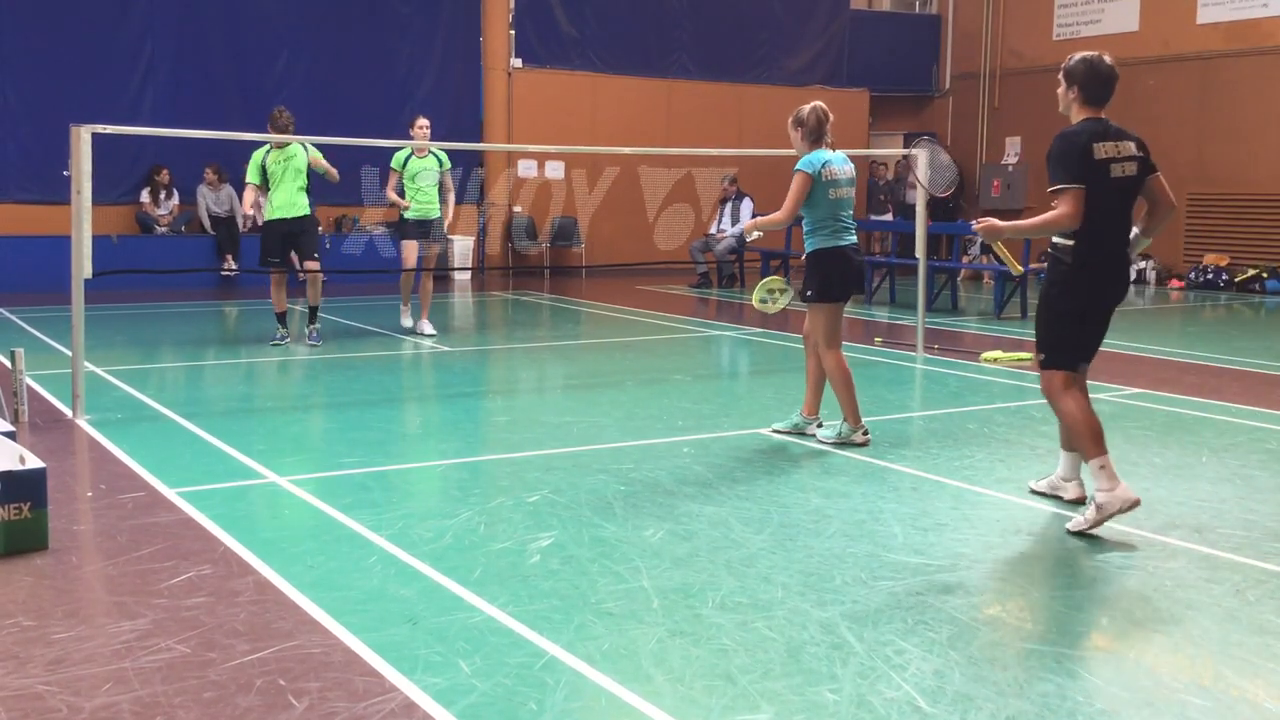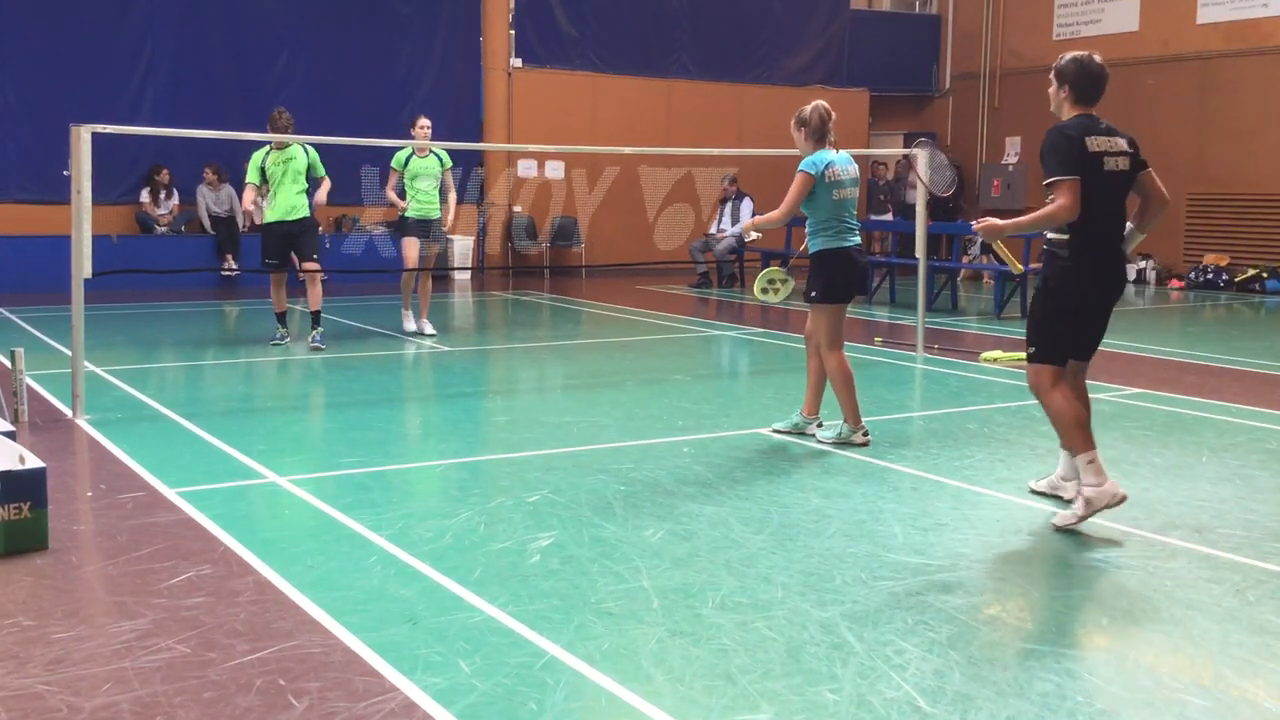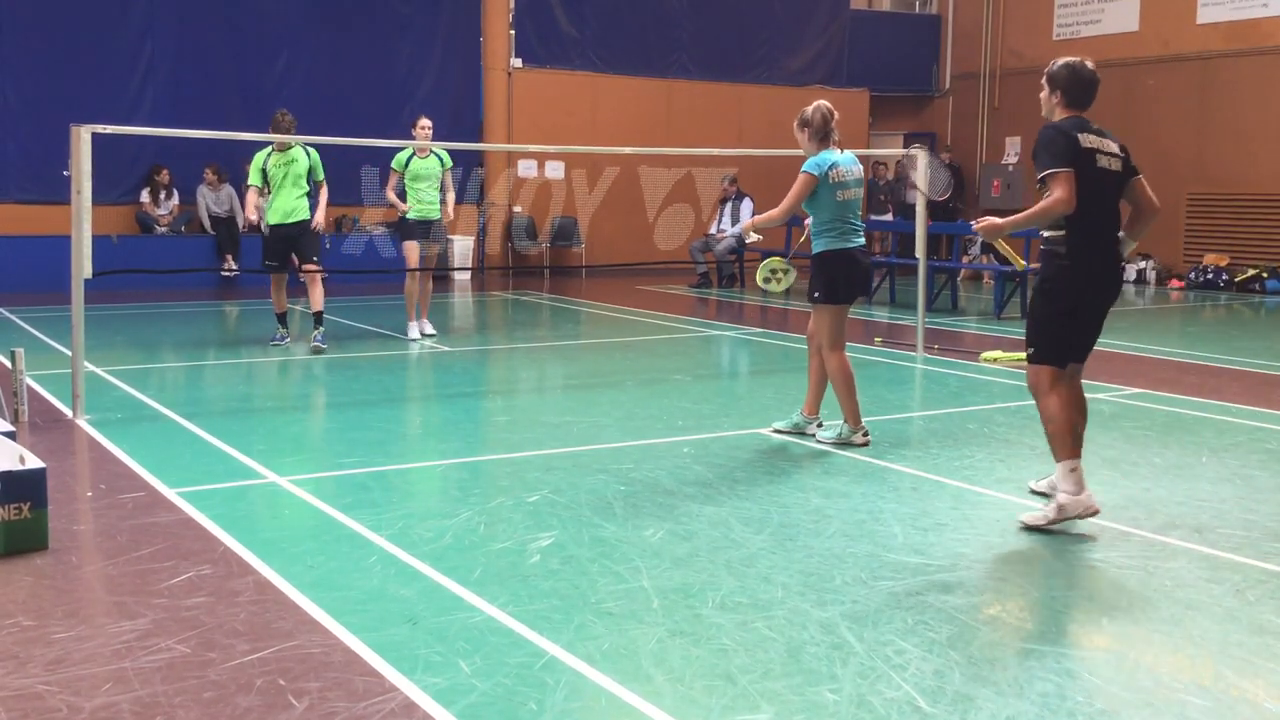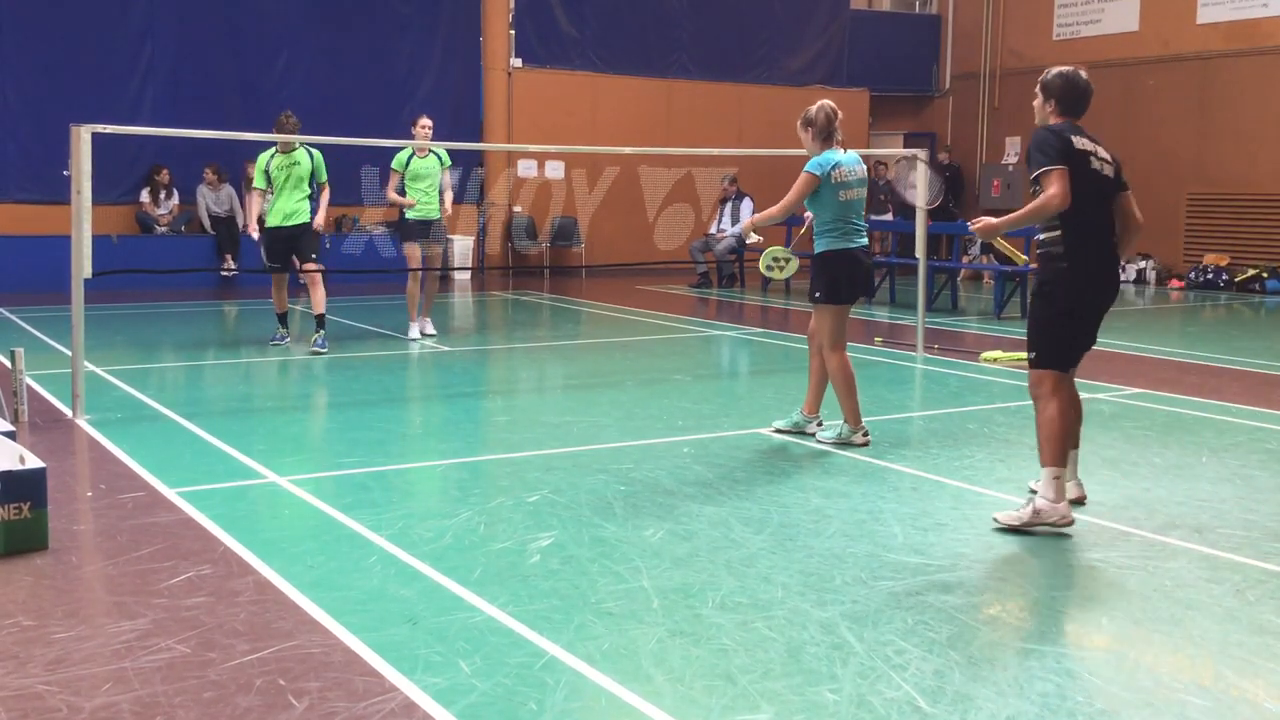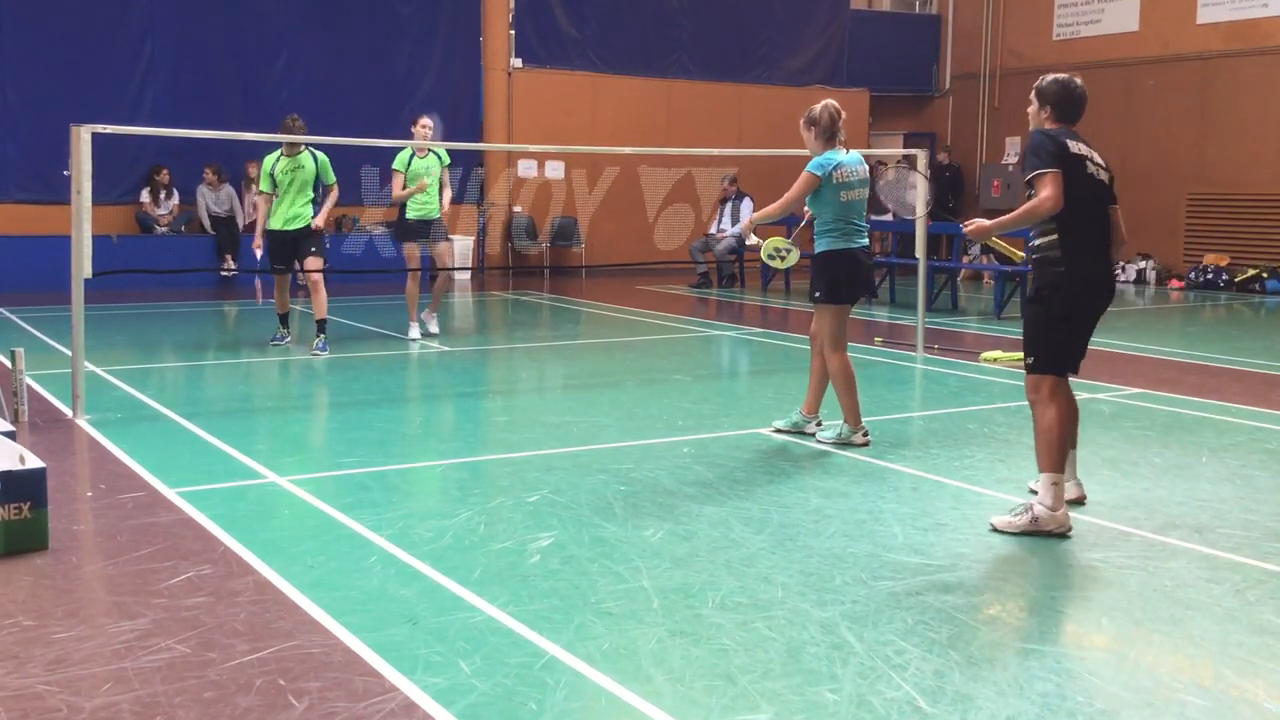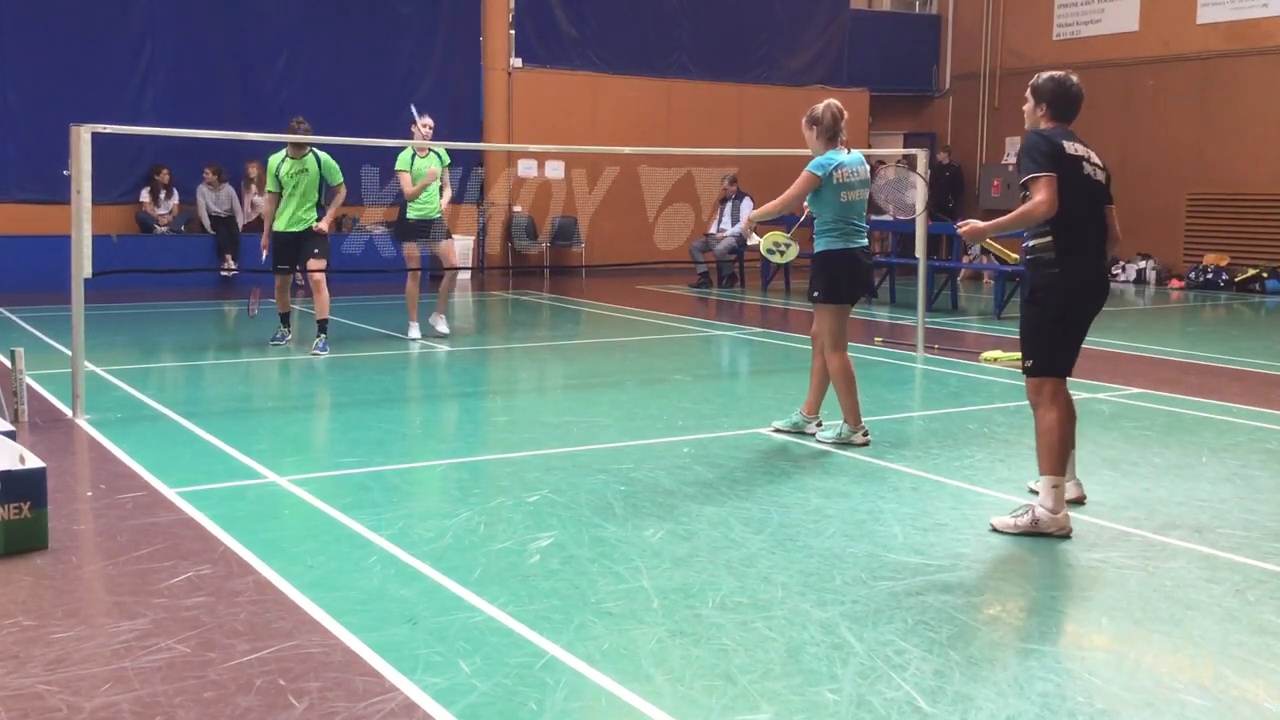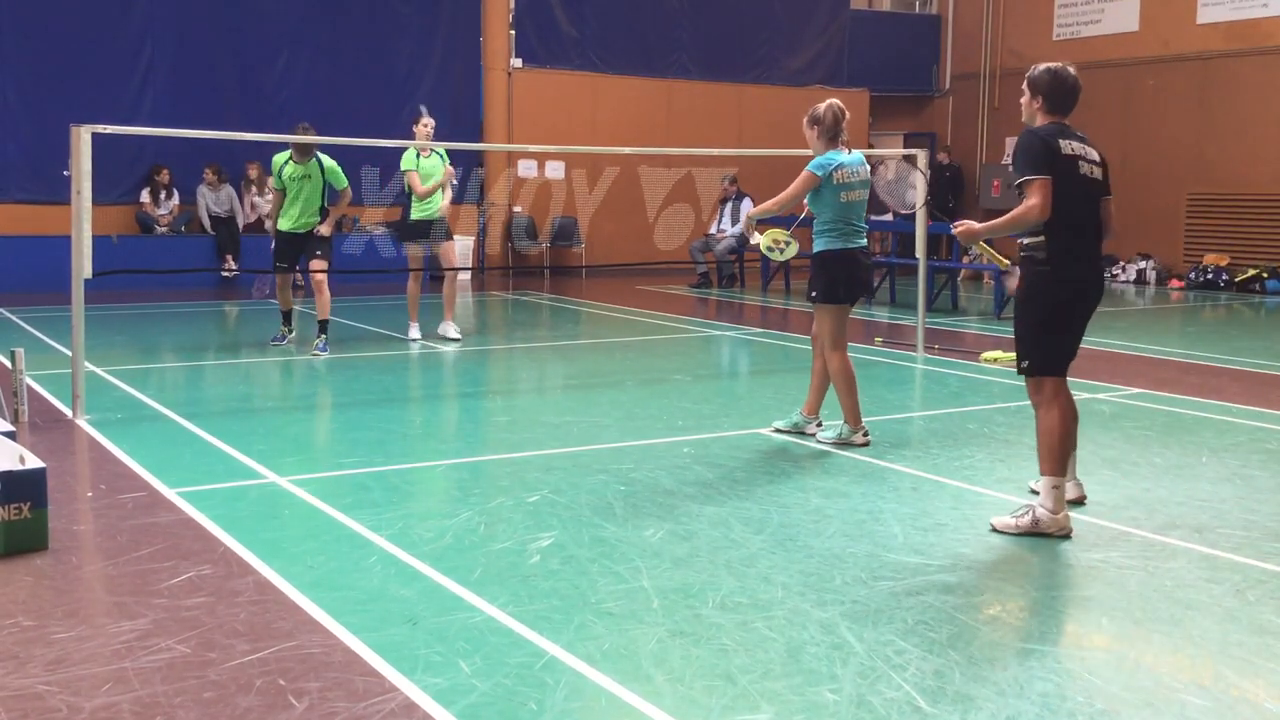
dt=0.1s
person 1, frame 1
left shoulder: (1071, 141)
right shoulder: (1131, 143)
left elbow: (1069, 217)
right elbow: (1165, 204)
left wrist: (1004, 228)
right wrist: (1132, 240)
left hip: (1074, 275)
right hip: (1111, 274)
left knee: (1058, 383)
right knee: (1073, 375)
left ankle: (1109, 488)
right ankle: (1068, 477)
person 1, frame 2
left shoulder: (1063, 136)
right shoulder: (1119, 139)
left elbow: (1066, 208)
right elbow: (1158, 199)
left wrist: (1006, 227)
right wrist: (1127, 238)
left hip: (1070, 271)
right hip: (1107, 272)
left knee: (1045, 376)
right knee: (1072, 373)
left ankle: (1096, 482)
right ankle: (1069, 475)
person 1, frame 3
left shoulder: (1055, 134)
right shoulder: (1110, 144)
left elbow: (1063, 201)
right elbow: (1148, 206)
left wrist: (1004, 225)
left hip: (1068, 269)
right hip: (1104, 273)
left knee: (1044, 378)
right knee: (1068, 375)
left ankle: (1073, 492)
right ankle: (1066, 477)
person 1, frame 4
left shoulder: (1049, 137)
right shoulder: (1099, 150)
left elbow: (1057, 197)
right elbow: (1131, 223)
left wrist: (1000, 226)
left hip: (1064, 273)
right hip: (1101, 276)
left knee: (1046, 383)
right knee: (1062, 377)
left ankle: (1053, 500)
right ankle: (1067, 478)
person 1, frame 5
left shoulder: (1044, 142)
right shoulder: (1094, 156)
left elbow: (1050, 200)
right elbow: (1117, 236)
left wrist: (992, 227)
left hip: (1061, 277)
right hip: (1096, 281)
left knee: (1043, 388)
right knee: (1057, 380)
left ankle: (1050, 507)
right ankle: (1067, 480)
person 1, frame 6
left shoulder: (1040, 142)
right shoulder: (1090, 155)
left elbow: (1044, 204)
right elbow: (1112, 231)
left wrist: (985, 229)
left hip: (1056, 279)
right hip: (1092, 279)
left knee: (1043, 389)
right knee: (1055, 382)
left ankle: (1050, 508)
right ankle: (1066, 480)
person 1, frame 7
left shoulder: (1035, 140)
right shoulder: (1090, 150)
left elbow: (1037, 209)
right elbow: (1105, 223)
left wrist: (981, 230)
left hip: (1050, 278)
right hip: (1087, 277)
left knee: (1044, 389)
right knee: (1054, 381)
left ankle: (1050, 508)
right ankle: (1066, 480)
person 2, frame 1
left shoulder: (809, 164)
right shoulder: (844, 160)
left elbow: (785, 216)
left wrist: (754, 223)
left hip: (826, 259)
right hip: (847, 254)
left knee: (828, 346)
right knee: (812, 337)
left ankle: (854, 425)
right ankle: (809, 416)
person 2, frame 2
left shoulder: (813, 164)
right shoulder: (846, 160)
left elbow: (783, 214)
left wrist: (752, 222)
left hip: (830, 260)
right hip: (850, 255)
left knee: (830, 346)
right knee: (814, 337)
left ankle: (854, 426)
right ankle: (809, 416)
person 2, frame 3
left shoulder: (817, 164)
right shoulder: (852, 160)
left elbow: (783, 213)
left wrist: (753, 222)
left hip: (833, 260)
right hip: (853, 256)
left knee: (832, 347)
right knee: (816, 337)
left ankle: (854, 427)
right ankle: (809, 416)
person 2, frame 4
left shoulder: (820, 164)
right shoulder: (855, 160)
left elbow: (782, 210)
left wrist: (752, 220)
left hip: (835, 260)
right hip: (856, 256)
left knee: (833, 346)
right knee: (817, 337)
left ankle: (854, 427)
right ankle: (809, 415)
person 2, frame 5
left shoulder: (822, 164)
right shoulder: (857, 160)
left elbow: (782, 207)
left wrist: (751, 220)
left hip: (835, 260)
right hip: (856, 257)
left knee: (834, 347)
right knee: (819, 337)
left ankle: (854, 427)
right ankle: (808, 415)
person 2, frame 6
left shoulder: (823, 164)
right shoulder: (859, 160)
left elbow: (781, 205)
left wrist: (751, 217)
left hip: (834, 260)
right hip: (856, 257)
left knee: (833, 346)
right knee: (820, 339)
left ankle: (854, 427)
right ankle: (809, 415)
person 2, frame 7
left shoulder: (823, 164)
right shoulder: (859, 160)
left elbow: (780, 203)
left wrist: (751, 214)
left hip: (833, 260)
right hip: (855, 257)
left knee: (834, 347)
right knee: (821, 339)
left ankle: (854, 427)
right ankle: (809, 415)
person 3, frame 1
left shoulder: (305, 149)
right shoulder: (260, 155)
left elbow: (335, 178)
right elbow: (251, 188)
left wrist: (323, 165)
right wrist: (247, 207)
left hip: (303, 218)
right hip: (274, 221)
left knee: (313, 271)
right knee: (277, 277)
left ankle: (313, 323)
right ankle: (282, 328)
person 3, frame 2
left shoulder: (307, 151)
right shoulder: (259, 157)
left elbow: (324, 180)
right elbow: (251, 187)
left wrist: (322, 193)
right wrist: (247, 204)
left hip: (304, 220)
right hip: (273, 223)
left knee: (312, 273)
right knee: (277, 278)
left ankle: (316, 328)
right ankle: (282, 328)
person 3, frame 3
left shoulder: (309, 153)
right shoulder: (261, 158)
left elbow: (322, 186)
right elbow: (253, 190)
left wrist: (321, 211)
right wrist: (250, 211)
left hip: (304, 222)
right hip: (274, 225)
left knee: (312, 274)
right knee: (277, 279)
left ankle: (319, 329)
right ankle: (282, 328)
person 3, frame 4
left shoulder: (312, 155)
right shoulder: (265, 159)
left elbow: (324, 188)
right elbow: (258, 195)
left wrist: (321, 213)
right wrist: (252, 223)
left hip: (305, 224)
right hip: (275, 227)
left knee: (314, 275)
right knee: (278, 280)
left ankle: (320, 332)
right ankle: (283, 328)
person 3, frame 5
left shoulder: (318, 158)
right shoulder: (270, 162)
left elbow: (333, 189)
right elbow: (265, 199)
left wrist: (323, 215)
right wrist: (258, 233)
left hip: (308, 227)
right hip: (278, 229)
left knee: (315, 278)
right knee: (280, 282)
left ankle: (321, 335)
right ankle: (284, 329)
person 3, frame 6
left shoulder: (323, 160)
right shoulder: (275, 161)
left elbow: (340, 190)
right elbow: (272, 198)
left wrist: (327, 219)
right wrist: (265, 233)
left hip: (312, 228)
right hip: (283, 230)
left knee: (317, 278)
right knee: (281, 282)
left ankle: (322, 336)
right ankle: (285, 328)
person 3, frame 7
left shoulder: (327, 165)
right shoulder: (279, 162)
left elbow: (346, 194)
right elbow: (278, 195)
left wrist: (329, 223)
right wrist: (273, 226)
left hip: (316, 229)
right hip: (286, 229)
left knee: (319, 279)
right knee: (282, 281)
left ankle: (322, 335)
right ankle: (286, 327)
person 4, frame 1
left shoulder: (440, 157)
right shoulder: (401, 157)
left elbow: (449, 190)
right elbow: (389, 190)
left wrist: (449, 215)
right wrist: (400, 202)
left hip: (434, 220)
right hip: (410, 220)
left knee: (428, 272)
right knee: (409, 269)
left ankle: (424, 320)
right ankle: (405, 306)
person 4, frame 2
left shoulder: (442, 156)
right shoulder: (402, 157)
left elbow: (450, 189)
right elbow: (389, 189)
left wrist: (451, 213)
right wrist: (399, 203)
left hip: (434, 219)
right hip: (411, 218)
left knee: (426, 272)
right knee: (410, 267)
left ankle: (423, 319)
right ankle: (407, 311)
person 4, frame 3
left shoulder: (442, 156)
right shoulder: (402, 157)
left elbow: (449, 189)
right elbow: (389, 190)
left wrist: (449, 209)
right wrist: (399, 205)
left hip: (435, 220)
right hip: (411, 220)
left knee: (427, 273)
right knee: (413, 271)
left ankle: (423, 320)
right ankle: (411, 322)
person 4, frame 4
left shoulder: (441, 155)
right shoulder: (402, 158)
left elbow: (447, 189)
right elbow: (390, 194)
left wrist: (447, 204)
right wrist: (404, 201)
left hip: (435, 219)
right hip: (411, 220)
left knee: (434, 273)
right knee: (415, 273)
left ankle: (425, 317)
right ankle: (413, 323)
person 4, frame 5
left shoulder: (440, 154)
right shoulder: (403, 158)
left elbow: (446, 187)
right elbow: (396, 195)
left wrist: (445, 202)
right wrist: (415, 189)
left hip: (435, 219)
right hip: (411, 220)
left knee: (447, 270)
right knee: (414, 273)
left ankle: (431, 313)
right ankle: (413, 324)
person 4, frame 6
left shoulder: (440, 154)
right shoulder: (405, 157)
left elbow: (447, 186)
right elbow: (408, 194)
left wrist: (445, 200)
right wrist: (429, 180)
left hip: (436, 219)
right hip: (412, 220)
left knee: (452, 267)
right knee: (414, 274)
left ankle: (439, 315)
right ankle: (413, 324)
person 4, frame 7
left shoulder: (440, 154)
right shoulder: (409, 157)
left elbow: (447, 188)
right elbow: (420, 193)
left wrist: (445, 202)
right wrist: (441, 180)
left hip: (438, 220)
right hip: (415, 221)
left knee: (452, 269)
right knee: (416, 274)
left ankle: (447, 323)
right ankle: (413, 325)
